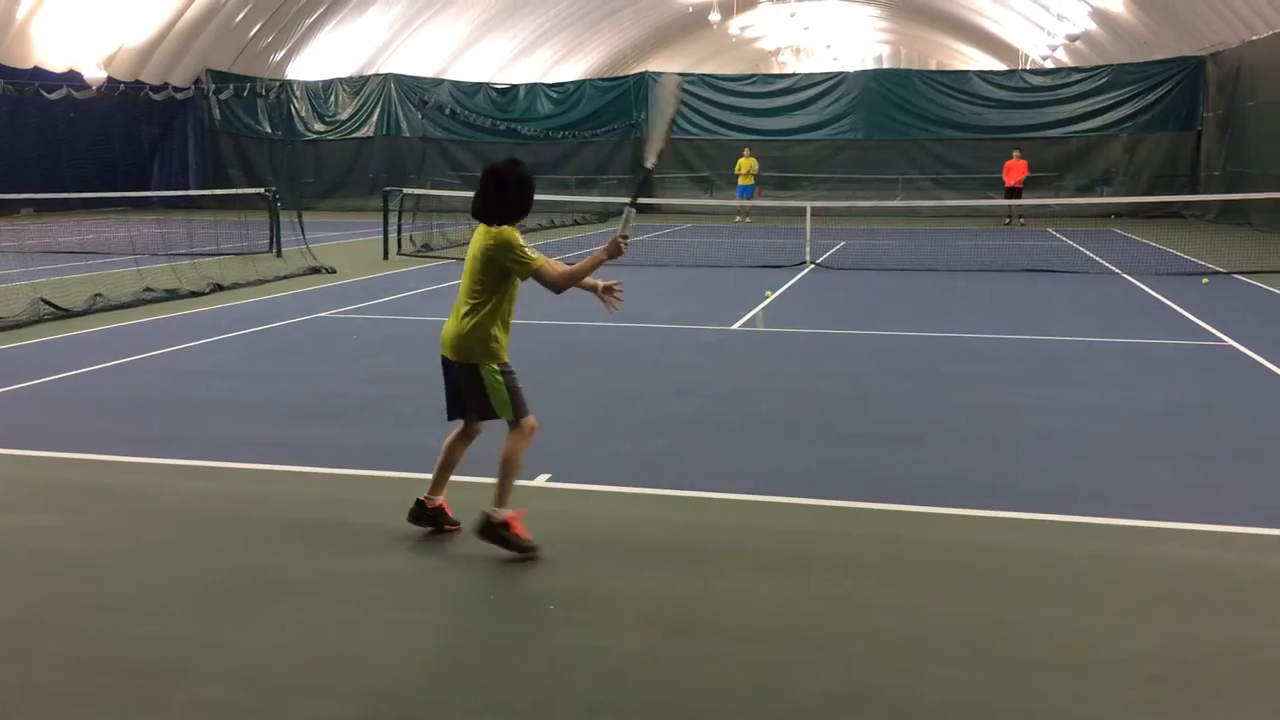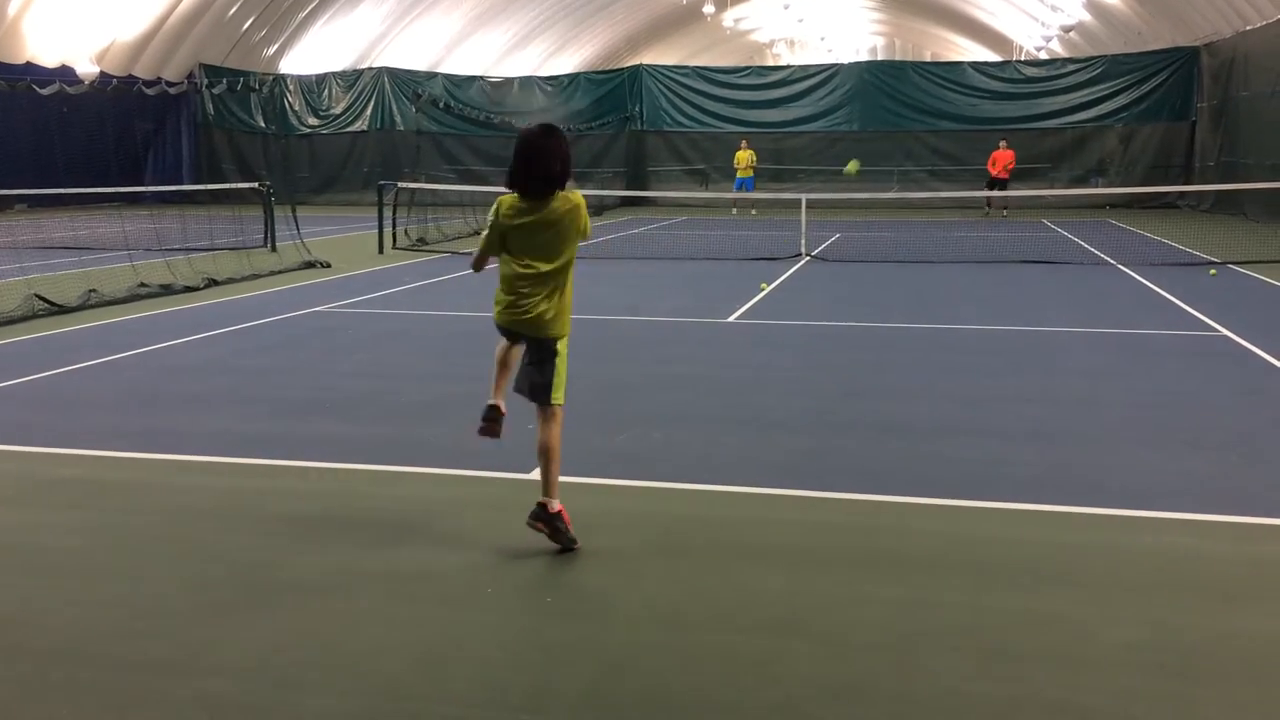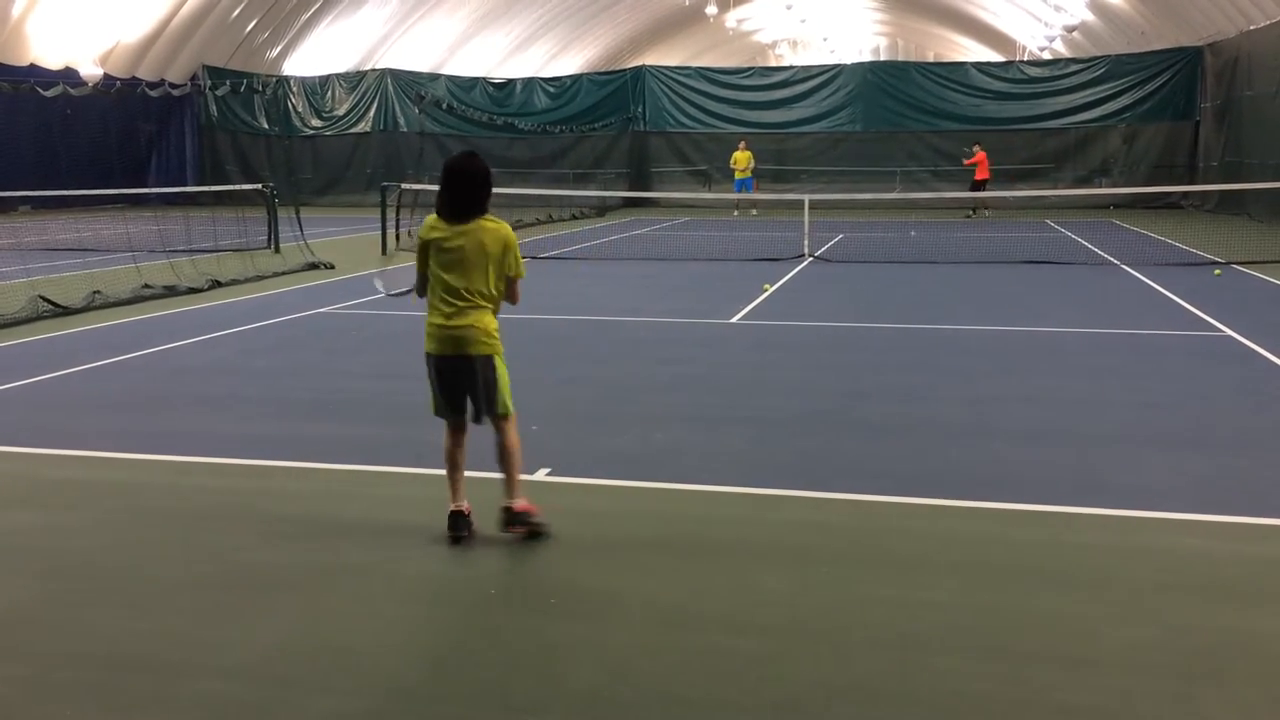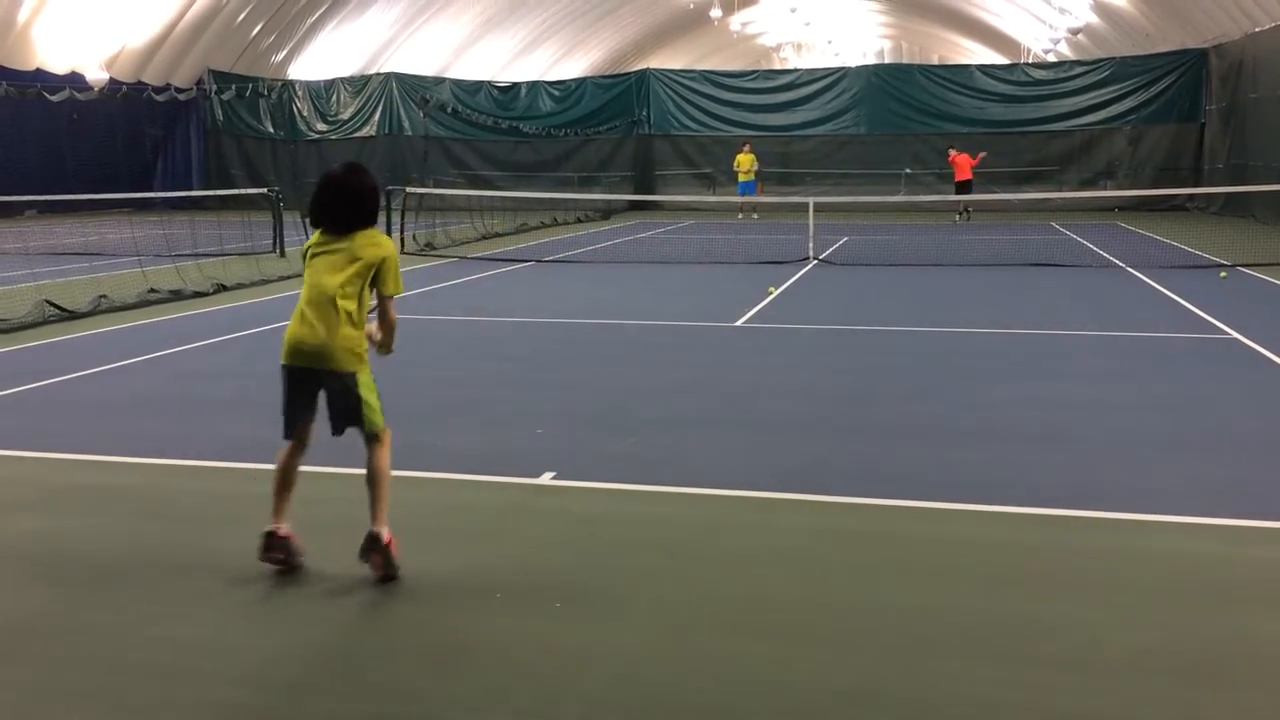
dt=0.7s
person 1, frame 1
left shoulder: (494, 233)
right shoulder: (503, 237)
left elbow: (544, 265)
right elbow: (555, 282)
left wrist: (594, 286)
right wrist: (603, 257)
left hip: (460, 343)
right hip: (478, 347)
left knee: (470, 425)
right knee: (523, 425)
left ankle: (430, 503)
right ankle: (499, 517)
person 1, frame 2
left shoulder: (506, 207)
right shoulder: (573, 205)
left elbow: (478, 264)
left hip: (509, 315)
right hip: (549, 323)
left knee: (513, 341)
right knee: (550, 412)
left ankle: (494, 405)
right ankle: (549, 507)
person 1, frame 3
left shoulder: (431, 229)
right shoulder: (500, 233)
left elbow: (422, 289)
right elbow: (512, 297)
left hip: (439, 342)
right hip: (479, 341)
left knee: (455, 426)
right knee: (503, 421)
left ankle: (458, 508)
right ankle: (516, 506)
person 1, frame 4
left shoulder: (315, 244)
right shoulder: (382, 247)
right elbow: (388, 316)
right wrist: (386, 340)
left hip: (299, 348)
right hip: (341, 355)
left knee: (296, 441)
right knee: (379, 438)
left ankle: (276, 532)
right ankle: (377, 536)
